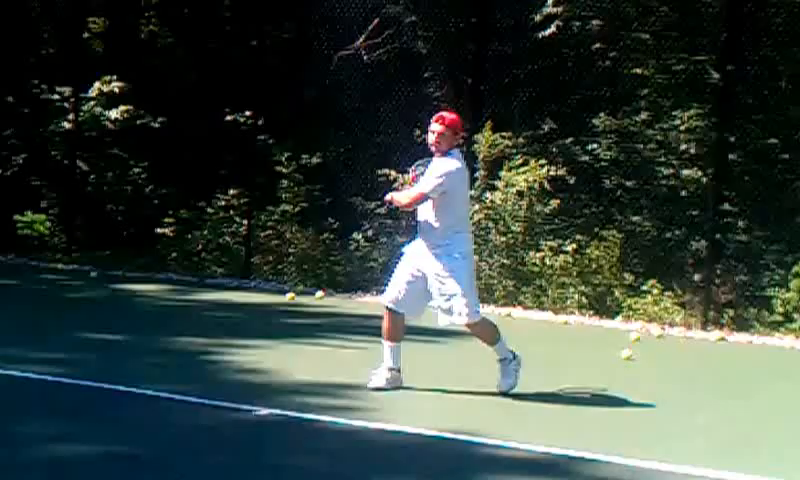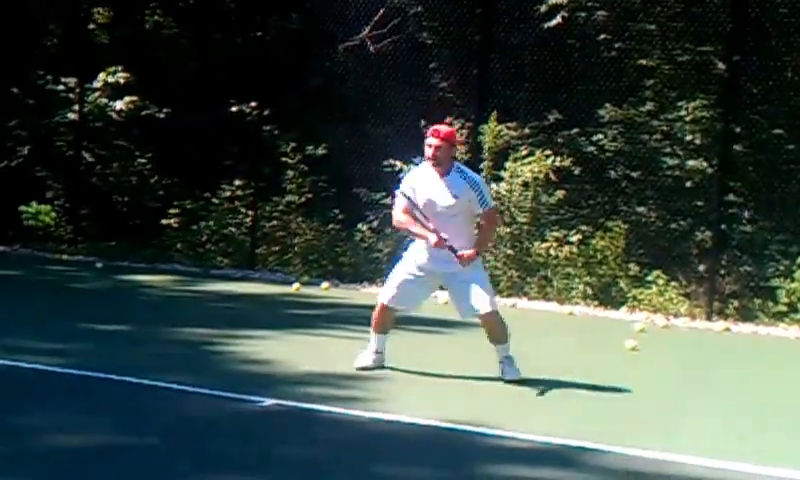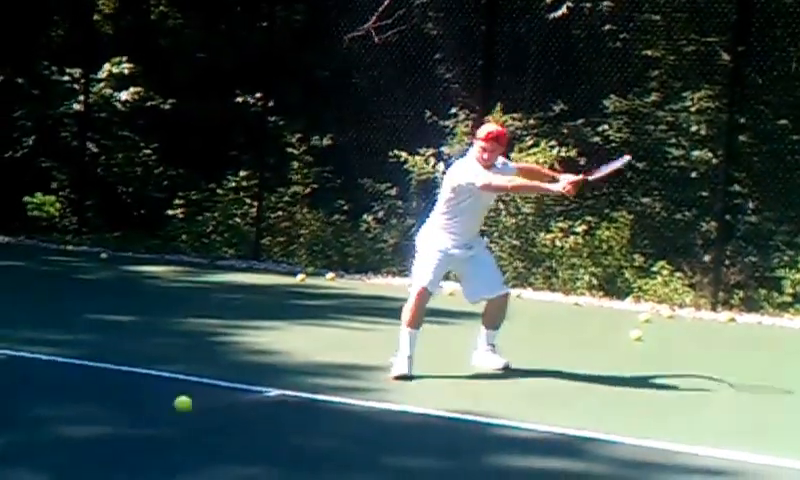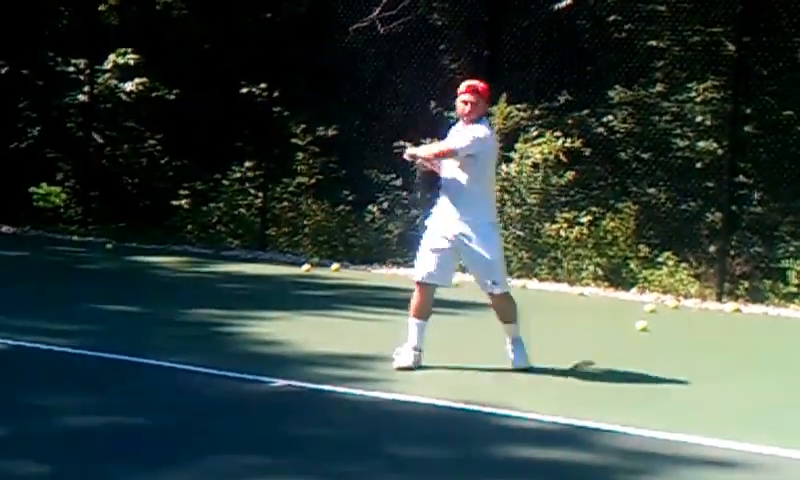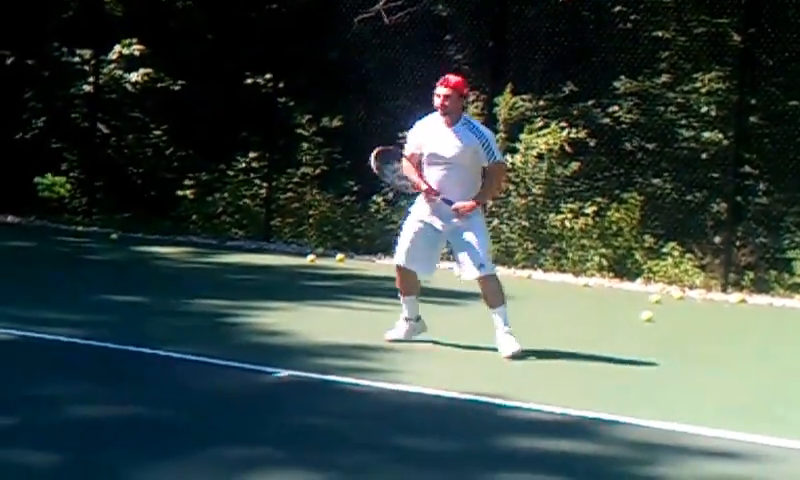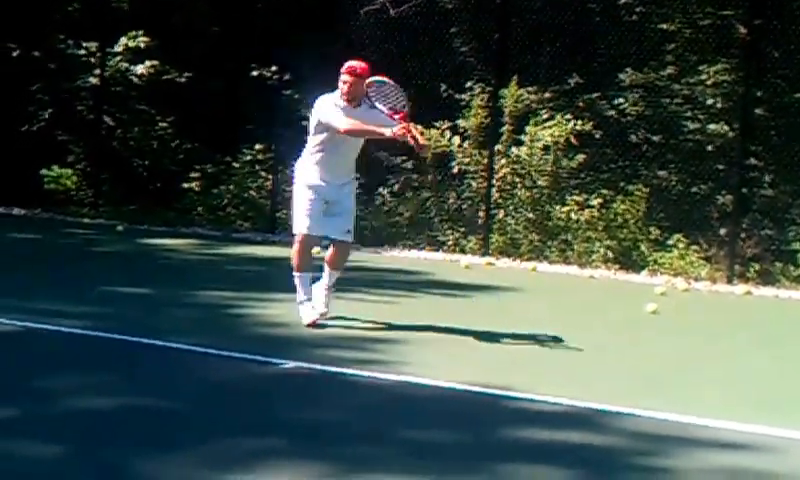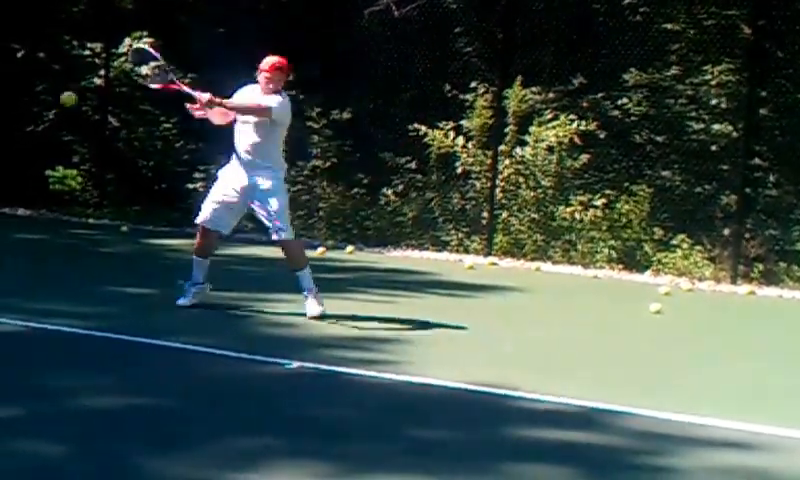
dt=0.7s
person 1, frame 1
left shoulder: (449, 168)
right shoulder: (440, 163)
left elbow: (407, 200)
left wrist: (394, 196)
right wrist: (415, 189)
left hip: (450, 253)
right hip: (423, 249)
left knee: (469, 318)
right knee: (393, 307)
left ankle: (506, 358)
right ankle: (390, 371)
person 1, frame 2
left shoulder: (471, 182)
right shoulder: (414, 177)
left elbow: (491, 219)
right elbow: (399, 217)
left wrist: (477, 251)
right wrist: (426, 235)
left hip: (462, 258)
right hip: (424, 254)
left knee: (488, 313)
right knee: (386, 303)
left ankle: (505, 360)
right ankle: (375, 352)
person 1, frame 3
left shoulder: (497, 166)
right shoulder: (465, 170)
left elbow: (524, 169)
right elbow: (508, 186)
left wrist: (558, 177)
right wrist: (552, 188)
left hip: (470, 245)
right hip: (437, 241)
left knee: (499, 295)
right knee: (421, 292)
left ankle: (484, 350)
right ankle: (404, 356)
person 1, frame 4
left shoulder: (480, 134)
right shoulder: (458, 130)
left elbow: (438, 152)
left wrist: (415, 152)
right wrist: (430, 162)
left hip: (479, 226)
right hip: (444, 221)
left knee: (497, 291)
right knee: (424, 283)
left ankle: (515, 342)
right ankle: (412, 347)
person 1, frame 5
left shoulder: (478, 134)
right shoulder: (422, 128)
left elbow: (497, 173)
right elbow: (408, 162)
left wrist: (475, 202)
right wrist: (421, 183)
left hip: (467, 213)
right hip: (427, 210)
left knee: (483, 273)
right knee: (403, 266)
left ankle: (504, 332)
right ankle: (412, 320)
person 1, frame 6
left shoulder: (371, 112)
right shoulder: (325, 104)
left elbow: (399, 130)
right elbow: (345, 126)
left wrist: (409, 134)
right wrist: (384, 132)
left hip: (343, 184)
right hip: (311, 180)
left knee: (342, 243)
right knee: (305, 235)
left ankle: (323, 290)
right ankle: (305, 299)
person 1, frame 7
left shoulder: (281, 104)
right shoulder: (250, 93)
left elbow: (254, 109)
right elbow: (227, 116)
left wrist: (215, 102)
right wrist: (206, 110)
left hip: (267, 180)
right hip: (236, 174)
left knee: (285, 239)
right knee: (206, 227)
left ankle: (310, 293)
right ankle: (197, 284)
